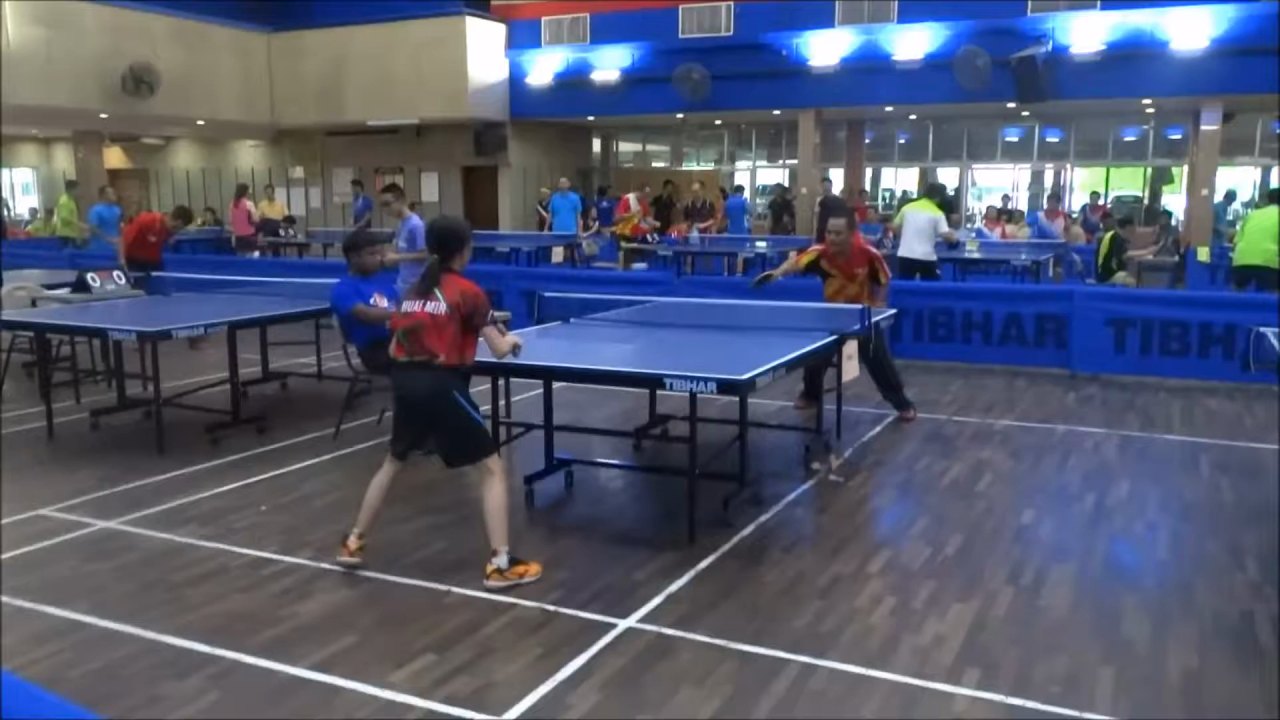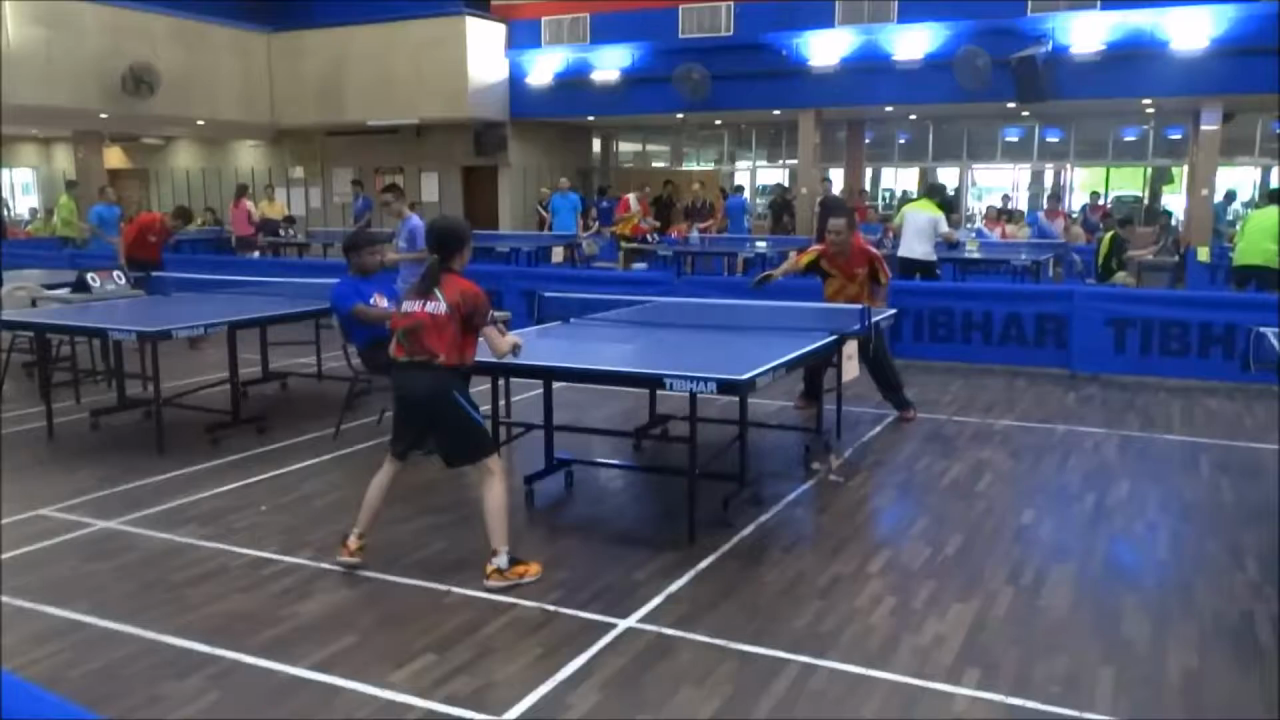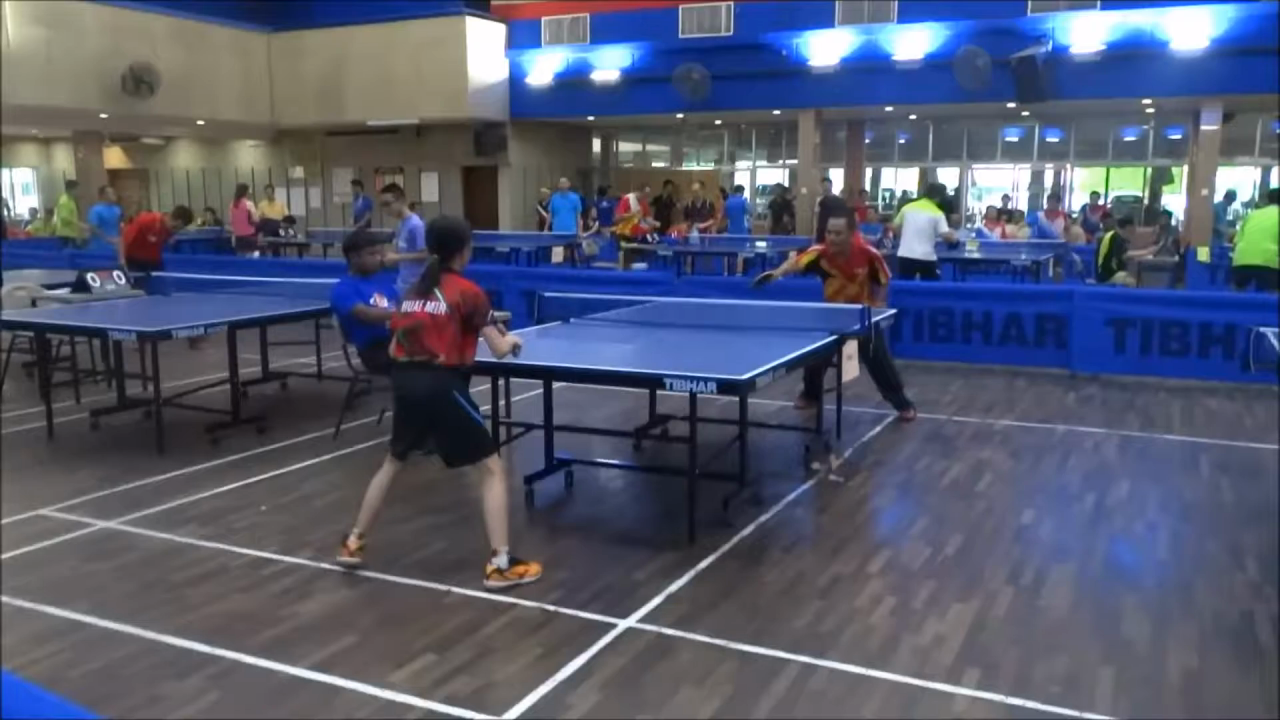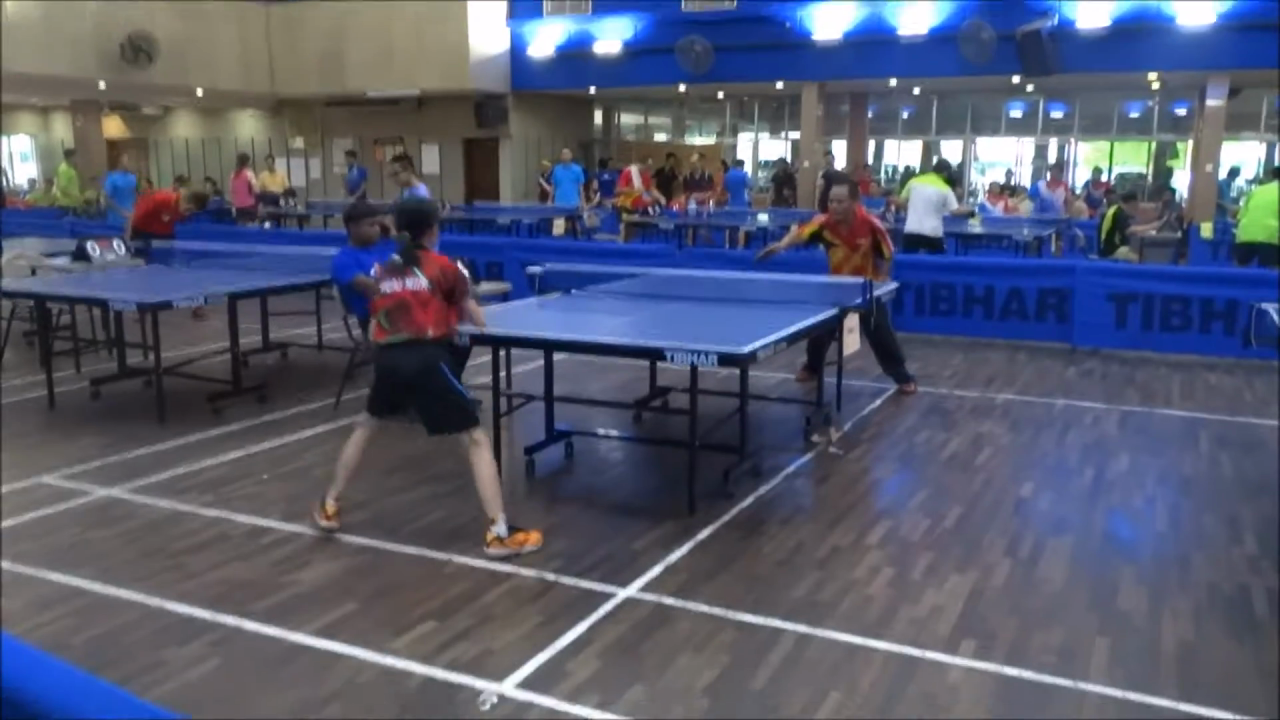
dt=0.2s
person 1, frame 1
left shoulder: (413, 290)
right shoulder: (468, 292)
left elbow: (395, 347)
right elbow: (499, 350)
right wrist: (511, 340)
left hip: (405, 383)
right hip: (442, 386)
left knee: (392, 462)
right knee: (491, 469)
left ankle: (353, 542)
right ankle: (500, 564)
person 1, frame 2
left shoulder: (413, 290)
right shoulder: (468, 292)
left elbow: (394, 348)
right elbow: (499, 350)
right wrist: (511, 340)
left hip: (405, 383)
right hip: (442, 386)
left knee: (392, 462)
right knee: (492, 470)
left ankle: (353, 542)
right ankle: (499, 564)
person 1, frame 3
left shoulder: (414, 289)
right shoulder: (468, 292)
left elbow: (394, 347)
right elbow: (499, 350)
right wrist: (511, 339)
left hip: (405, 383)
right hip: (442, 386)
left knee: (392, 463)
right knee: (492, 470)
left ankle: (353, 542)
right ankle: (500, 563)
person 1, frame 4
left shoulder: (384, 272)
right shoulder: (443, 267)
left elbow: (374, 329)
right elbow: (477, 320)
right wrist: (455, 309)
left hip: (388, 360)
right hip: (427, 360)
left knee: (365, 429)
right knee: (477, 442)
left ankle: (330, 506)
right ankle: (499, 532)
person 2, frame 1
left shoulder: (868, 253)
right shoulder: (820, 252)
left elbow: (883, 280)
right elbow: (796, 262)
left wrist: (878, 304)
right wrist: (778, 272)
left knee: (879, 359)
left ankle: (903, 403)
right ankle: (811, 395)
person 2, frame 2
left shoulder: (868, 254)
right shoulder: (820, 252)
left elbow: (883, 280)
right elbow: (796, 262)
left wrist: (878, 304)
right wrist: (778, 272)
left knee: (879, 359)
left ankle: (903, 404)
right ankle: (811, 395)
person 2, frame 3
left shoulder: (868, 254)
right shoulder: (820, 252)
left elbow: (883, 280)
right elbow: (796, 262)
left wrist: (878, 304)
right wrist: (777, 273)
left knee: (879, 359)
left ankle: (903, 403)
right ankle: (811, 395)
person 2, frame 4
left shoulder: (871, 225)
right shoulder: (824, 223)
left elbow: (887, 254)
right elbow: (800, 234)
left wrist: (882, 279)
right wrist: (781, 245)
left knee: (881, 333)
left ankle: (903, 377)
right ankle: (812, 368)
